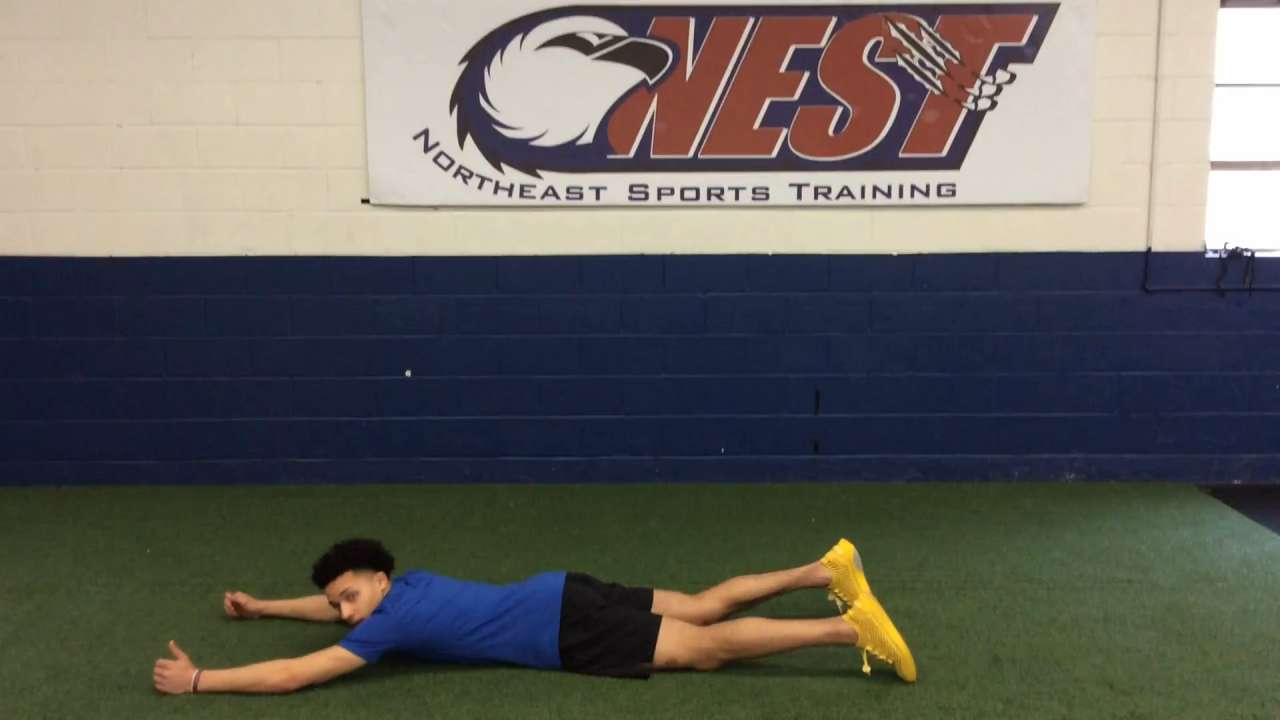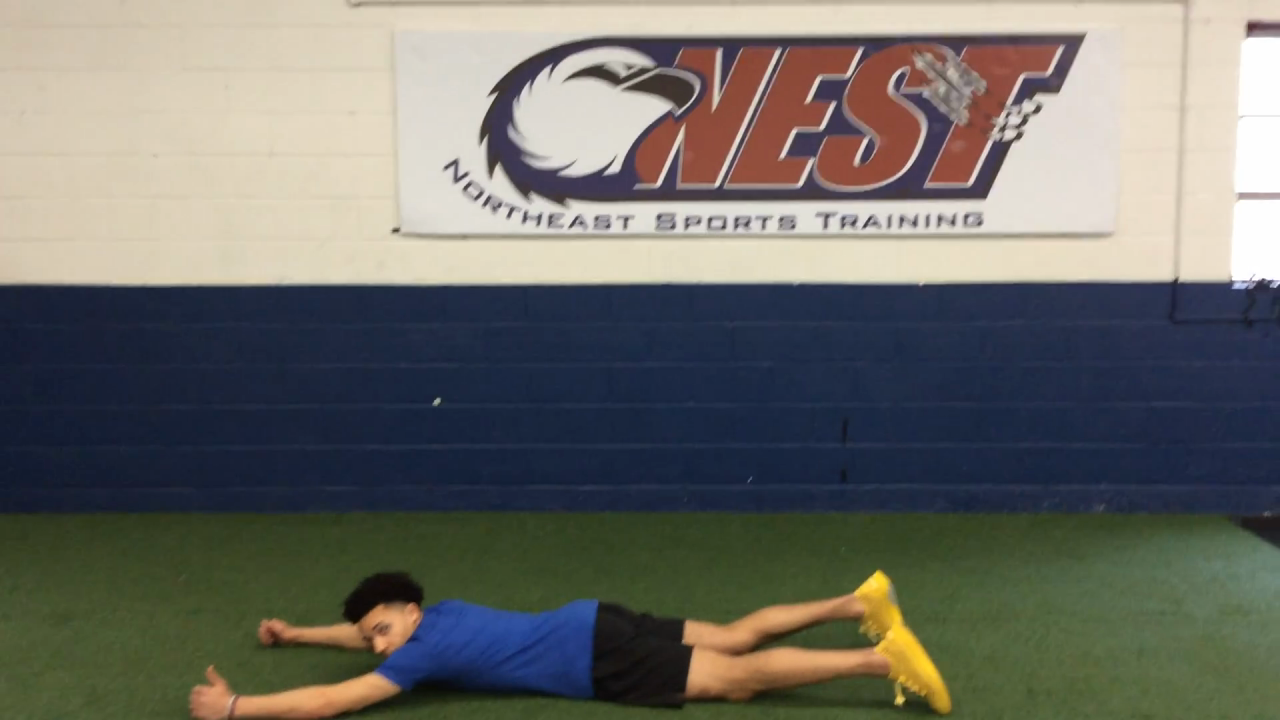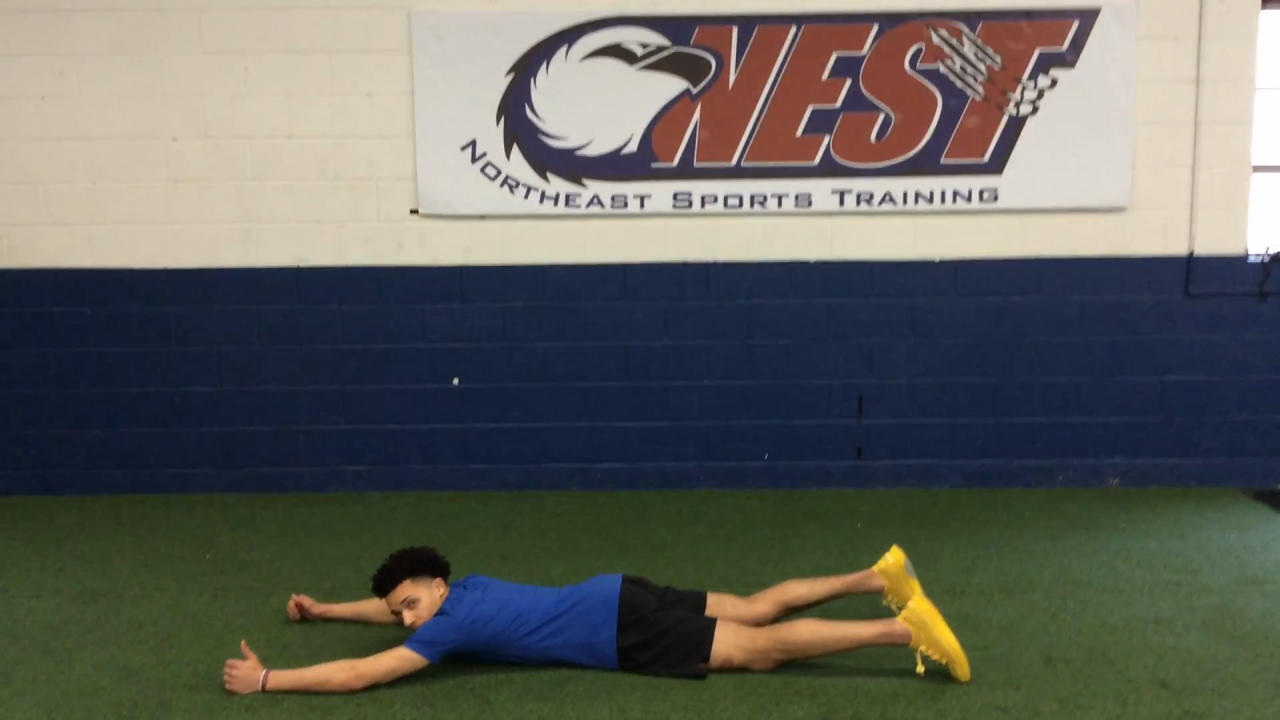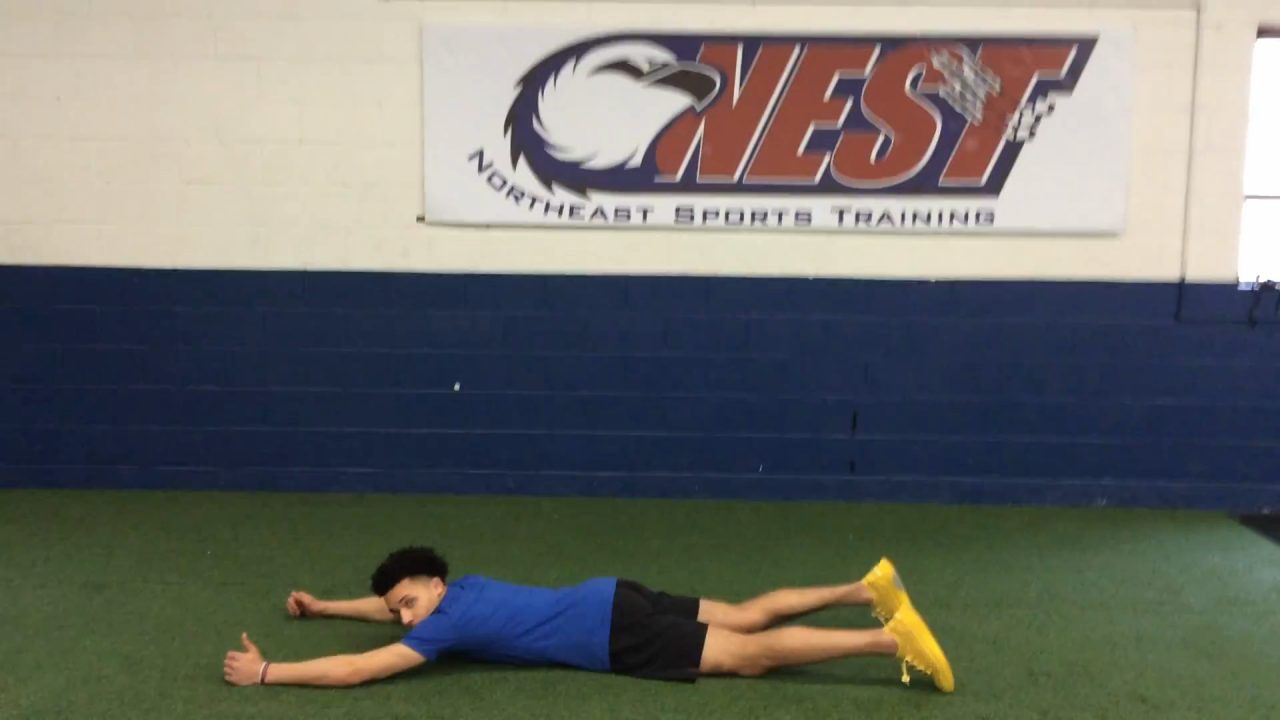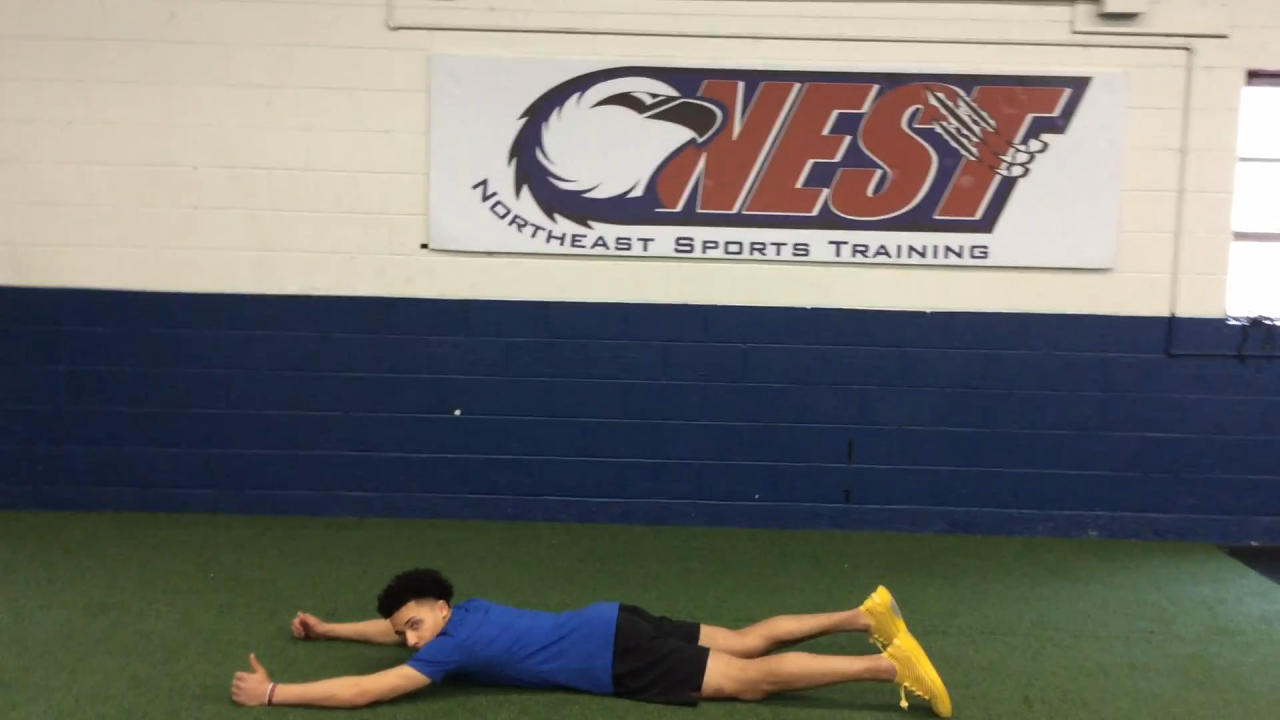
dt=0.4s
person 1, frame 1
left shoulder: (392, 619)
right shoulder: (401, 587)
left elbow: (292, 676)
right elbow: (339, 605)
left wrist: (198, 680)
right wrist: (261, 606)
left hip: (566, 633)
right hip: (562, 596)
left knee: (705, 647)
right knee: (704, 606)
left ankle: (847, 626)
right ankle: (822, 570)
person 1, frame 2
left shoulder: (424, 651)
right shoulder: (436, 615)
right elbow: (370, 632)
right wrist: (296, 633)
right hip: (595, 627)
right knee: (735, 639)
right ankle: (858, 603)
person 1, frame 3
left shoulder: (452, 623)
right shoulder: (461, 588)
left elbow: (357, 676)
right elbow: (397, 605)
left wrist: (266, 680)
right wrist: (322, 609)
left hip: (623, 632)
right hip: (618, 599)
left knee: (759, 649)
right knee: (757, 611)
left ankle: (901, 627)
right ankle: (876, 577)
person 1, frame 4
left shoulder: (449, 621)
right shoulder: (459, 590)
left elbow: (356, 669)
right elbow: (394, 601)
left wrist: (267, 672)
right wrist: (323, 606)
left hip: (615, 637)
right hip: (612, 605)
left knee: (749, 654)
right knee: (745, 617)
left ankle: (887, 639)
right ankle: (866, 589)
person 1, frame 5
left shoulder: (453, 644)
right shoulder: (461, 612)
right elbow: (397, 625)
right wrist: (326, 628)
left hip: (617, 660)
right hip: (614, 627)
right knee: (745, 643)
right ankle: (863, 617)
